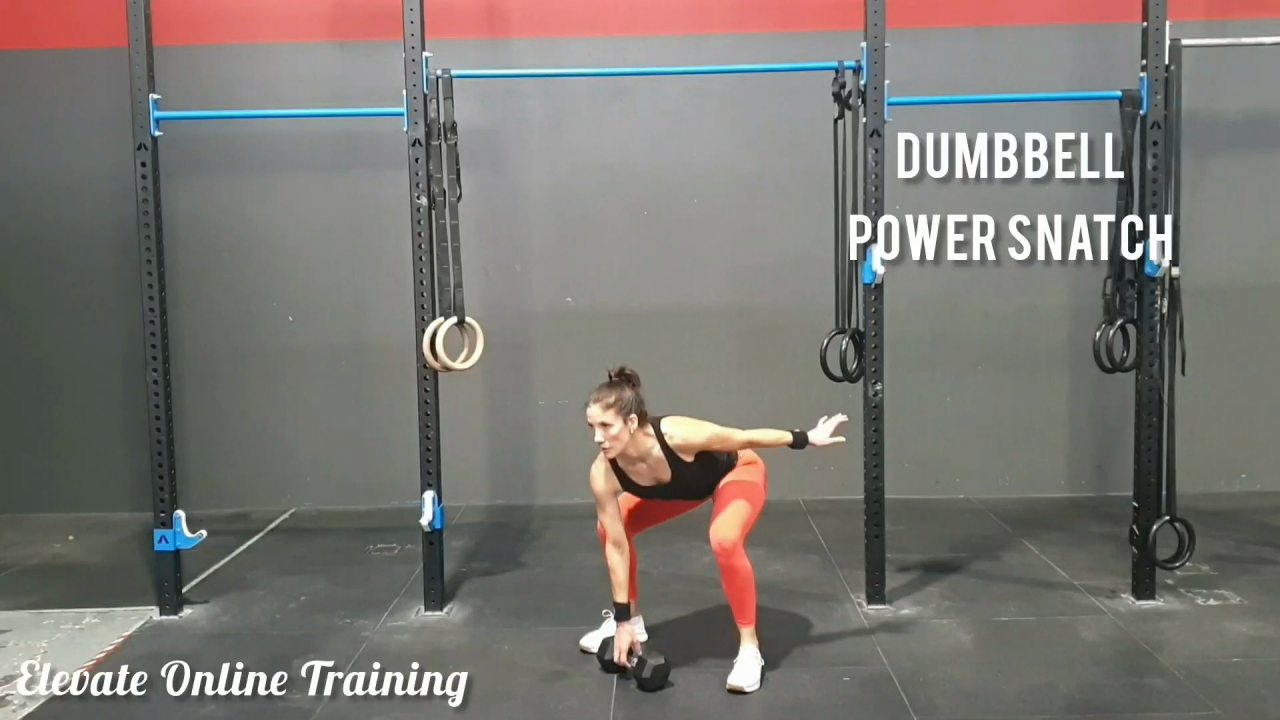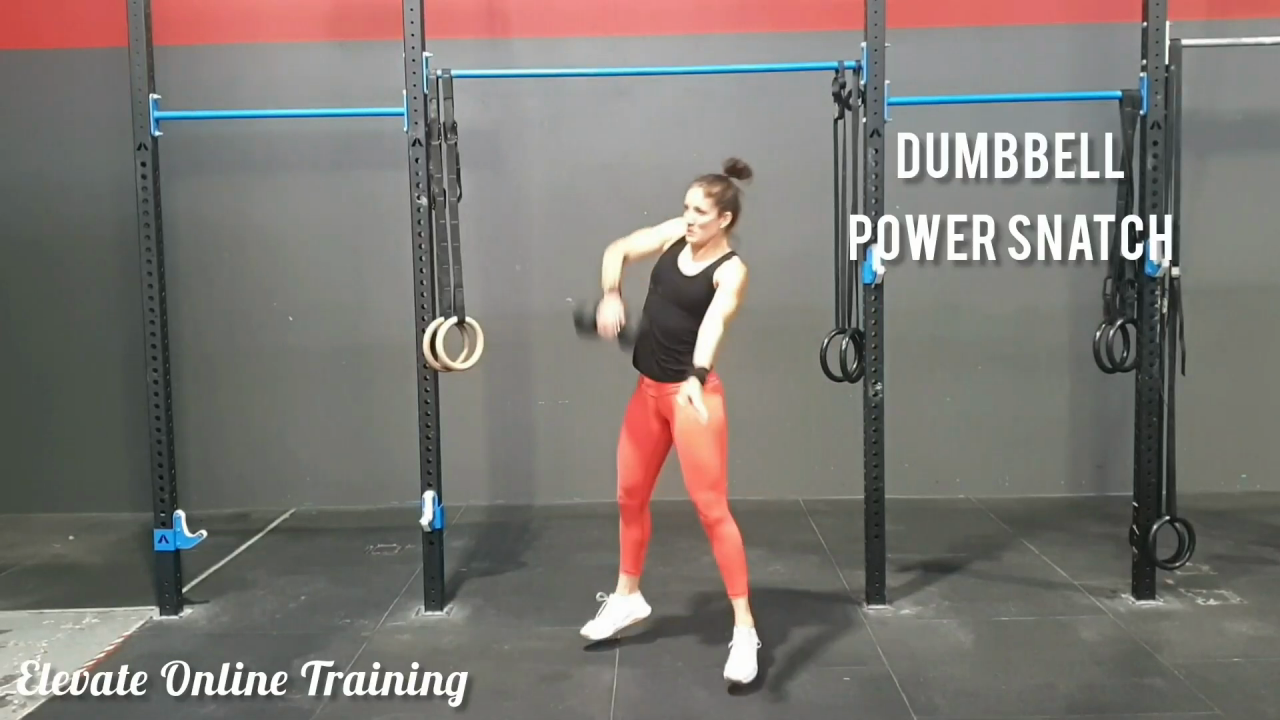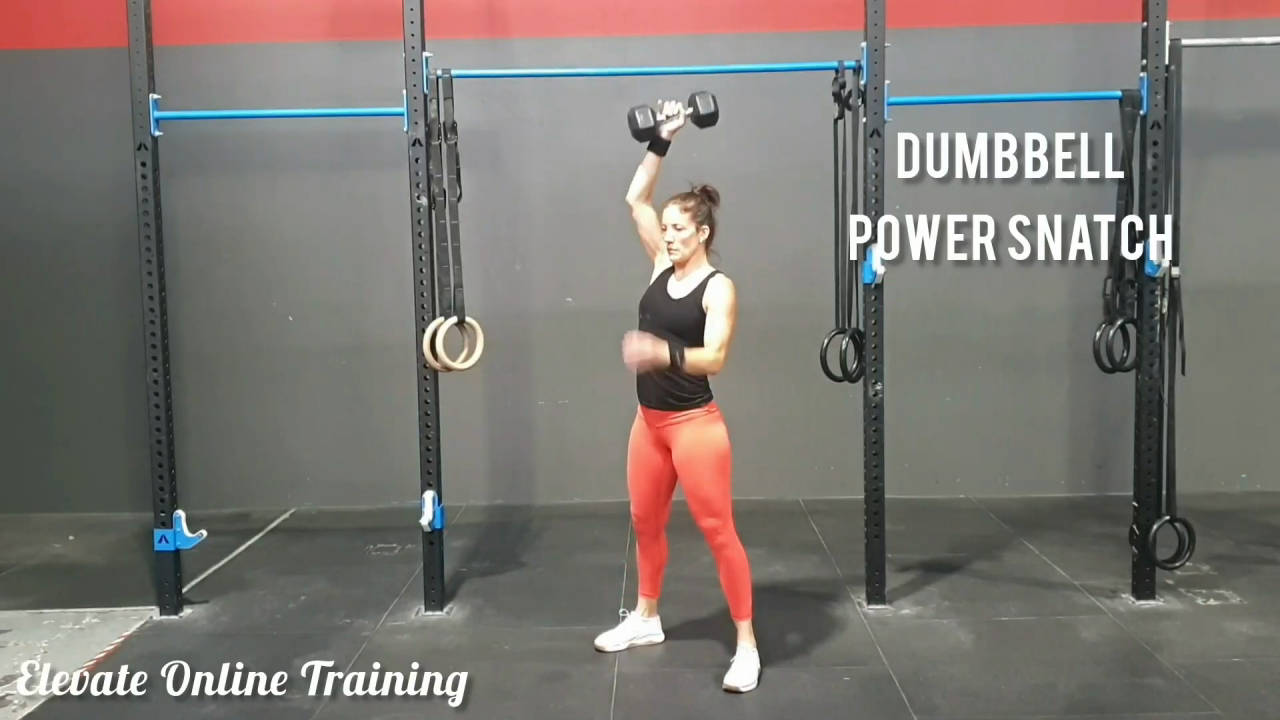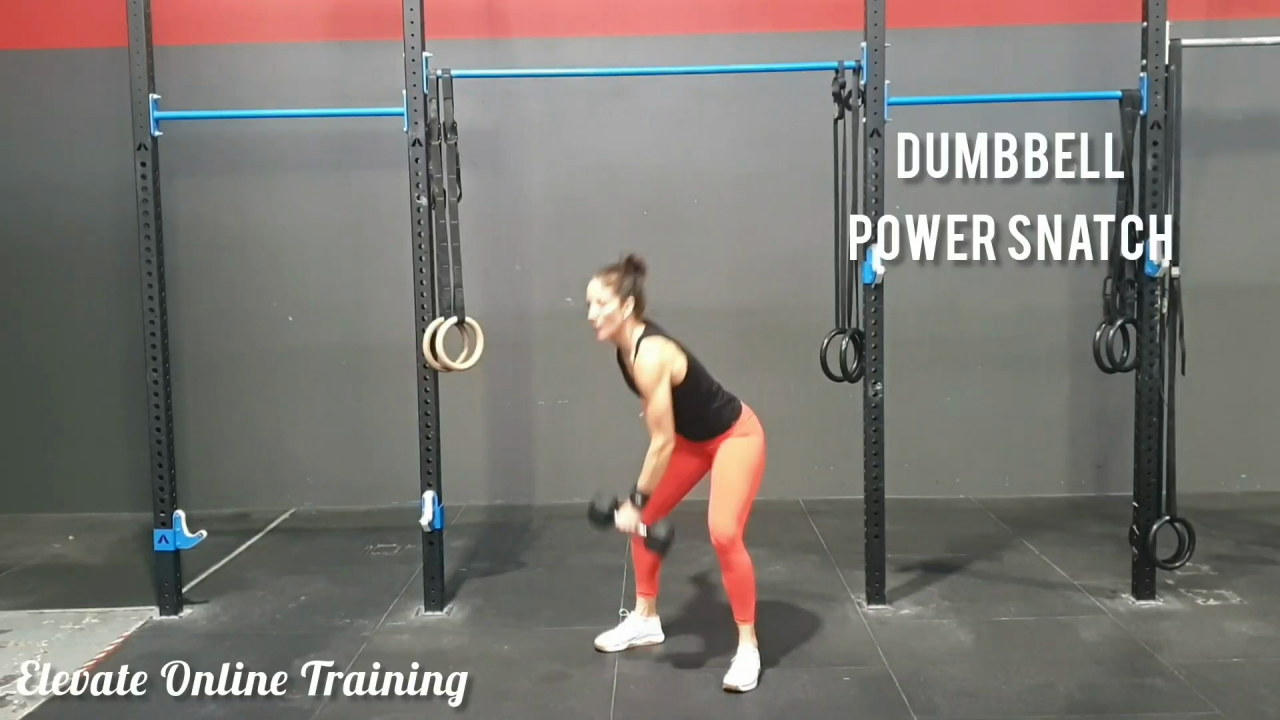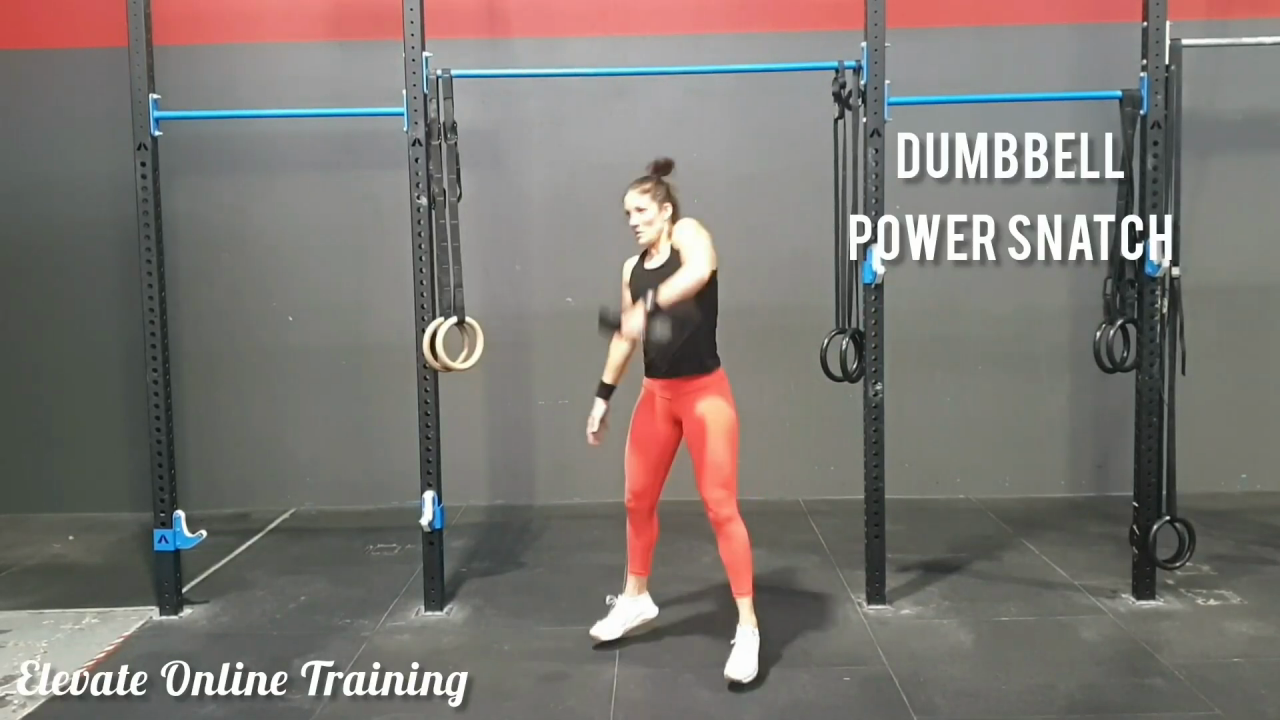
dt=1s
person 1, frame 1
left shoulder: (677, 435)
right shoulder: (603, 473)
left elbow: (745, 438)
right elbow: (615, 545)
left wrist: (805, 439)
right wrist: (622, 619)
left hip: (738, 470)
right hip: (686, 485)
left knee: (724, 540)
right knee: (608, 528)
left ankle: (749, 648)
right ankle: (634, 619)
person 1, frame 2
left shoulder: (732, 269)
right shoulder: (673, 235)
left elbow: (715, 325)
right elbow: (616, 250)
left wrist: (698, 379)
right wrist: (610, 294)
left hip: (694, 393)
right hip: (646, 390)
left knee: (710, 506)
right knee: (630, 496)
left ankle: (744, 629)
right ankle: (627, 596)
person 1, frame 3
left shoulder: (719, 287)
right shoulder: (663, 266)
left elbow: (714, 357)
right elbow: (636, 199)
left wrist: (665, 352)
right wrist: (661, 141)
left hip: (694, 425)
right hip: (648, 422)
left knee: (718, 534)
right knee: (646, 524)
left ankle: (747, 646)
right ankle: (645, 619)
person 1, frame 4
left shoulder: (650, 355)
right shoulder: (625, 340)
left elbow: (662, 444)
left wrist: (635, 502)
left hip: (735, 436)
right hip: (692, 438)
left knee: (724, 534)
right knee: (644, 517)
left ankle: (748, 647)
right ankle: (645, 617)
person 1, frame 5
left shoulder: (690, 234)
right shoulder: (633, 265)
left elbow: (698, 272)
right elbow: (622, 337)
left wrist: (649, 305)
right wrist: (602, 397)
left hip: (704, 393)
right hip: (657, 393)
left knee: (720, 506)
right knee: (638, 499)
left ankle: (747, 628)
right ankle: (636, 597)
